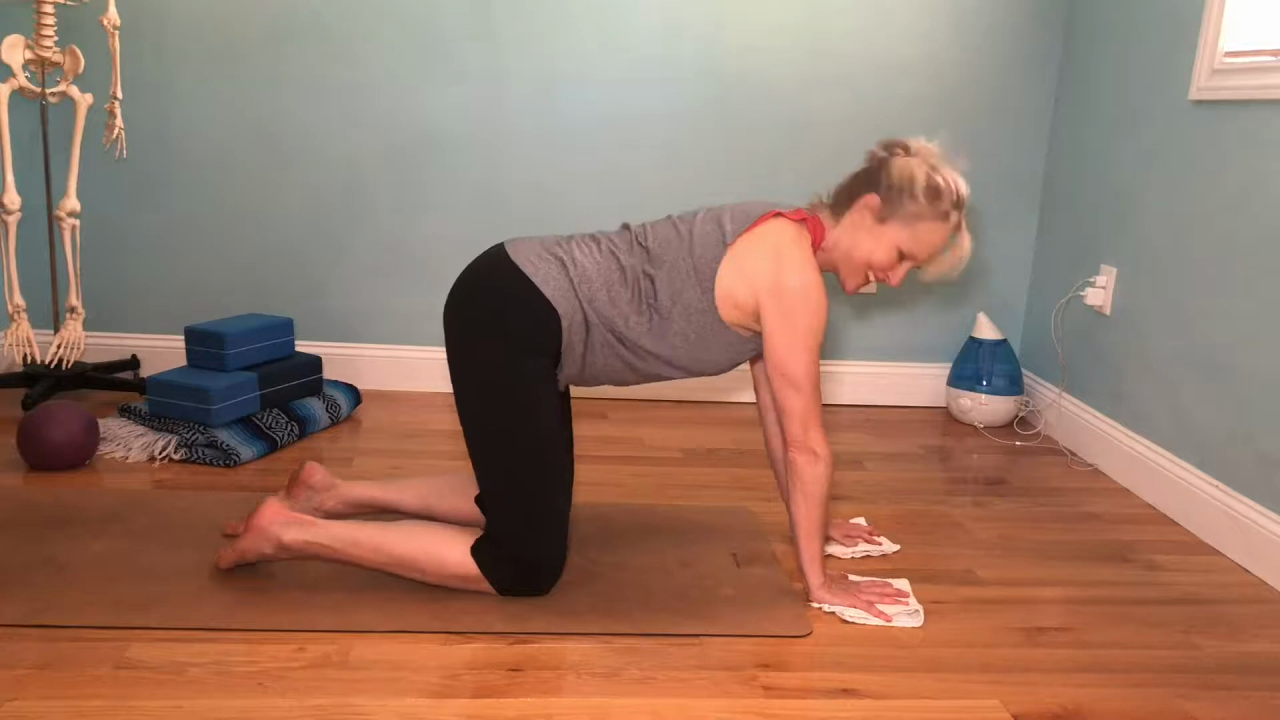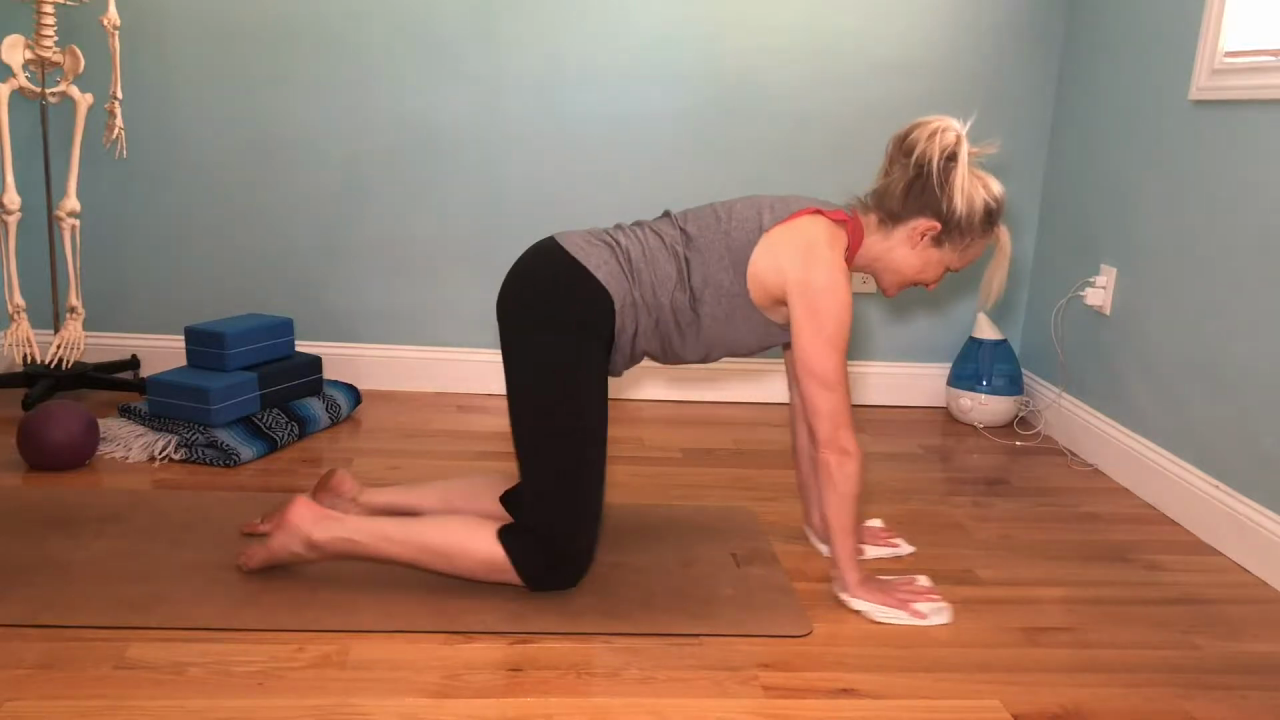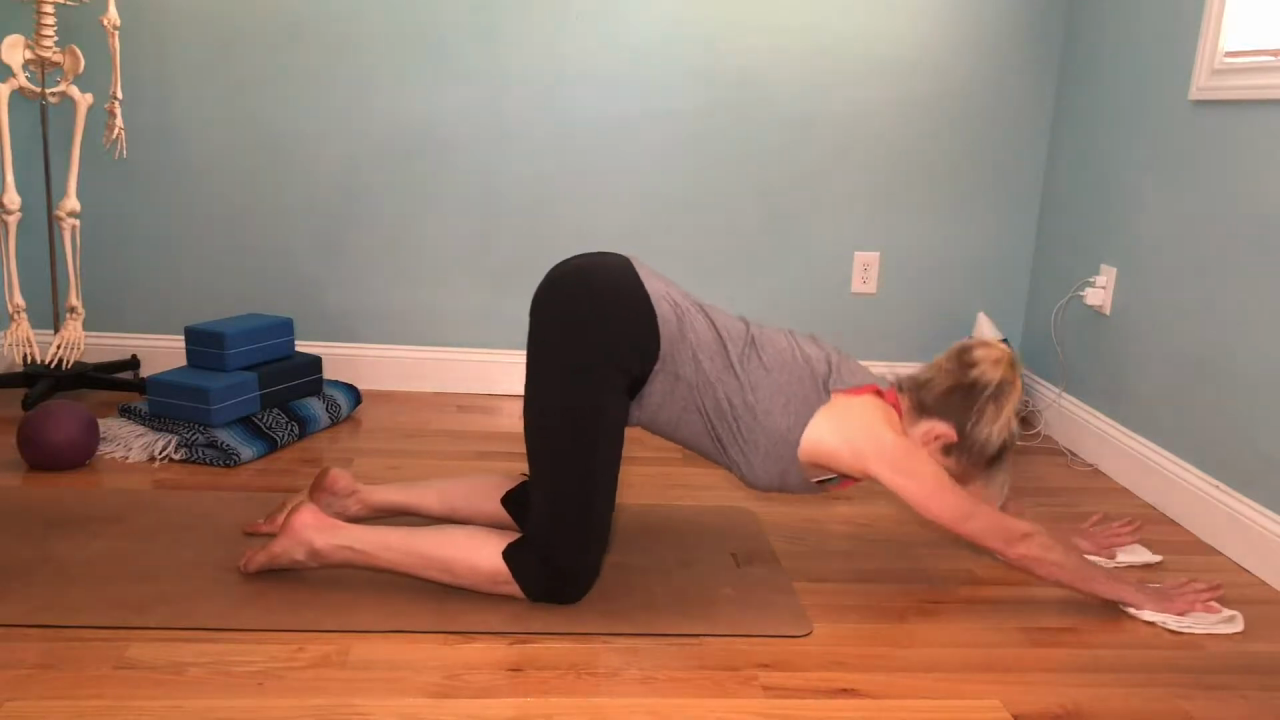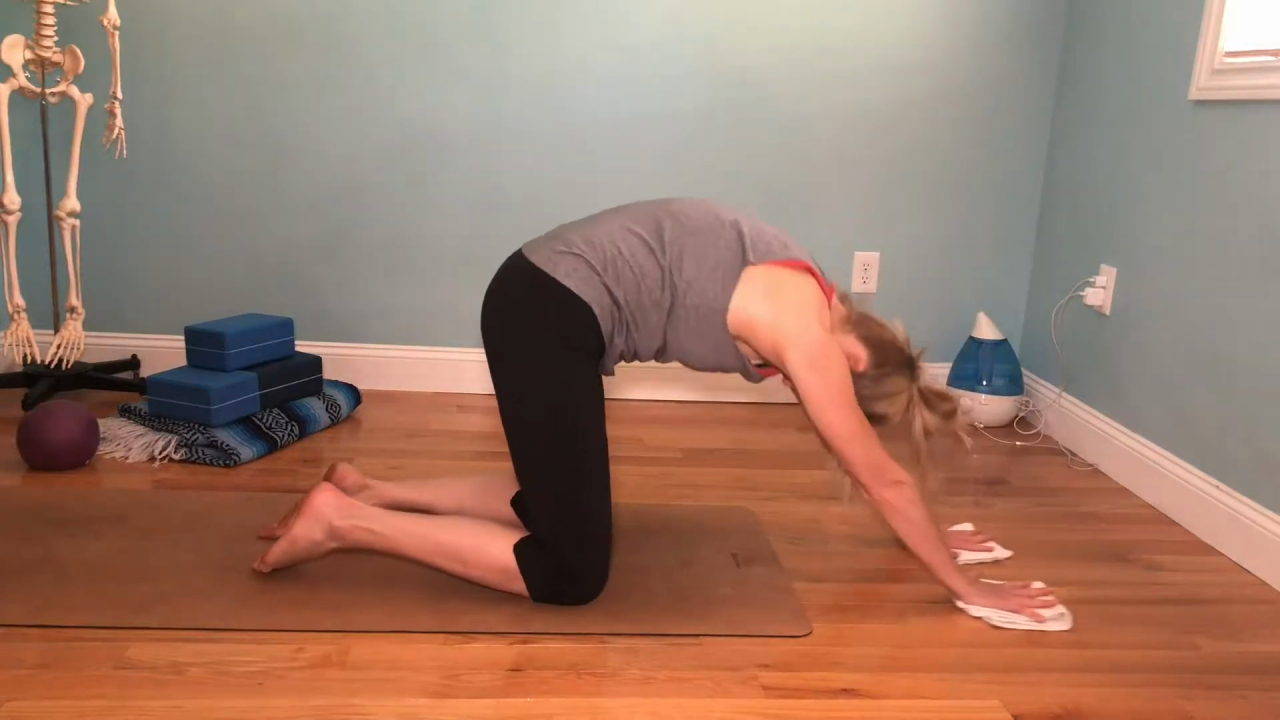
dt=0.7s
person 1, frame 1
left shoulder: (786, 248)
right shoulder: (794, 273)
left elbow: (777, 419)
right elbow: (806, 444)
left wrist: (811, 525)
right wrist: (820, 582)
left hip: (518, 304)
right hip: (511, 315)
left knee: (530, 508)
right knee: (529, 564)
left ankle: (335, 493)
right ankle: (296, 532)
person 1, frame 2
left shoulder: (820, 239)
right shoulder: (821, 262)
left elbow: (807, 414)
right elbow: (835, 440)
left wrist: (822, 523)
right wrist: (852, 575)
left hip: (563, 292)
right hip: (564, 303)
left knee: (553, 501)
right knee: (556, 554)
left ankle: (359, 499)
right ankle: (320, 531)
person 1, frame 3
left shoulder: (878, 399)
right shoulder: (874, 440)
left elbow: (997, 520)
right elbow: (1004, 535)
left wrist: (1073, 540)
right wrist: (1139, 594)
left hip: (598, 301)
right hip: (602, 323)
left knee: (554, 501)
right knee: (559, 567)
left ankle: (357, 495)
right ankle: (328, 537)
person 1, frame 4
left shoulder: (805, 304)
right shoulder: (806, 327)
left elbow: (875, 471)
right elbow: (881, 473)
left wrist: (928, 534)
right wrist: (969, 588)
left hip: (541, 298)
right hip: (550, 315)
left knee: (559, 505)
right knee: (571, 571)
left ankle: (370, 491)
right ankle: (347, 521)
